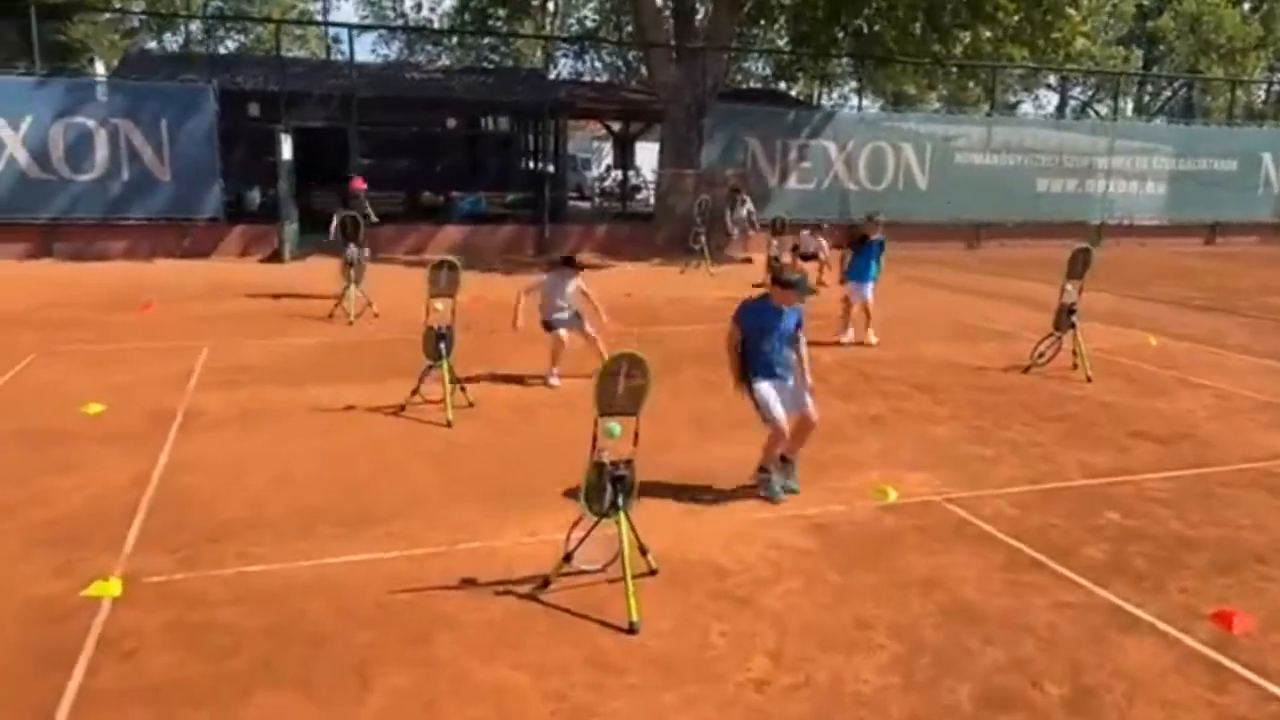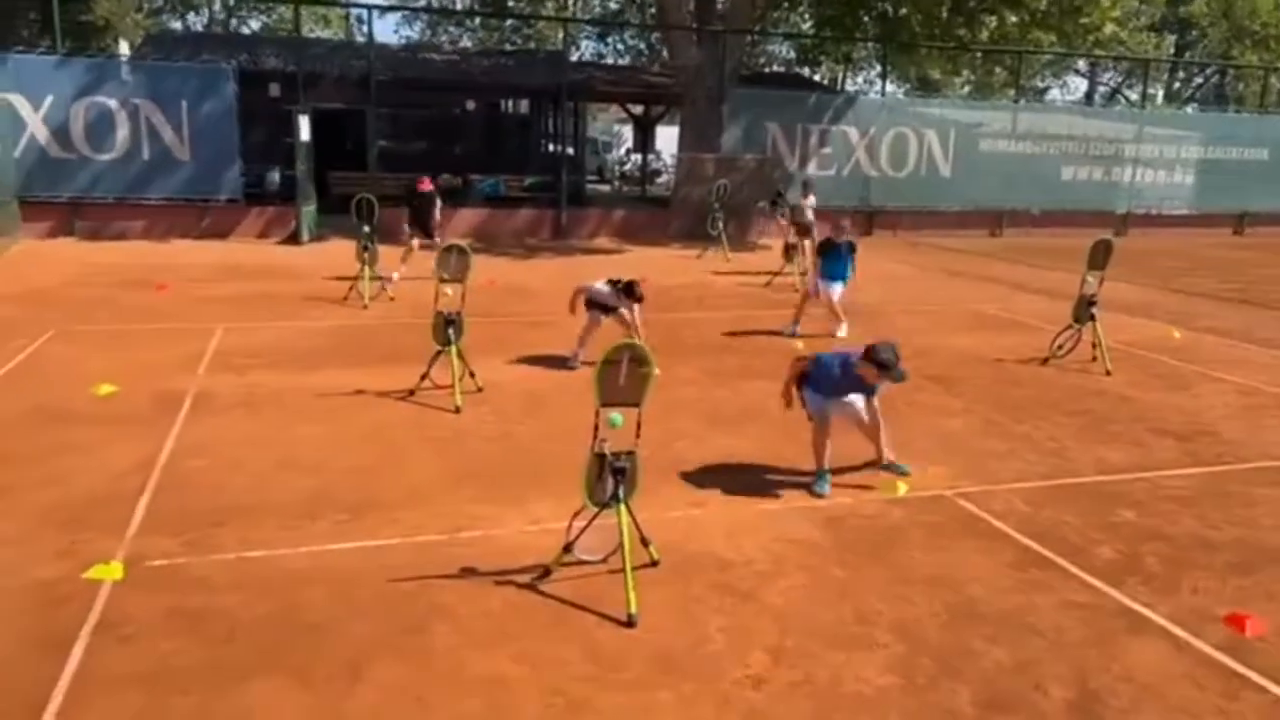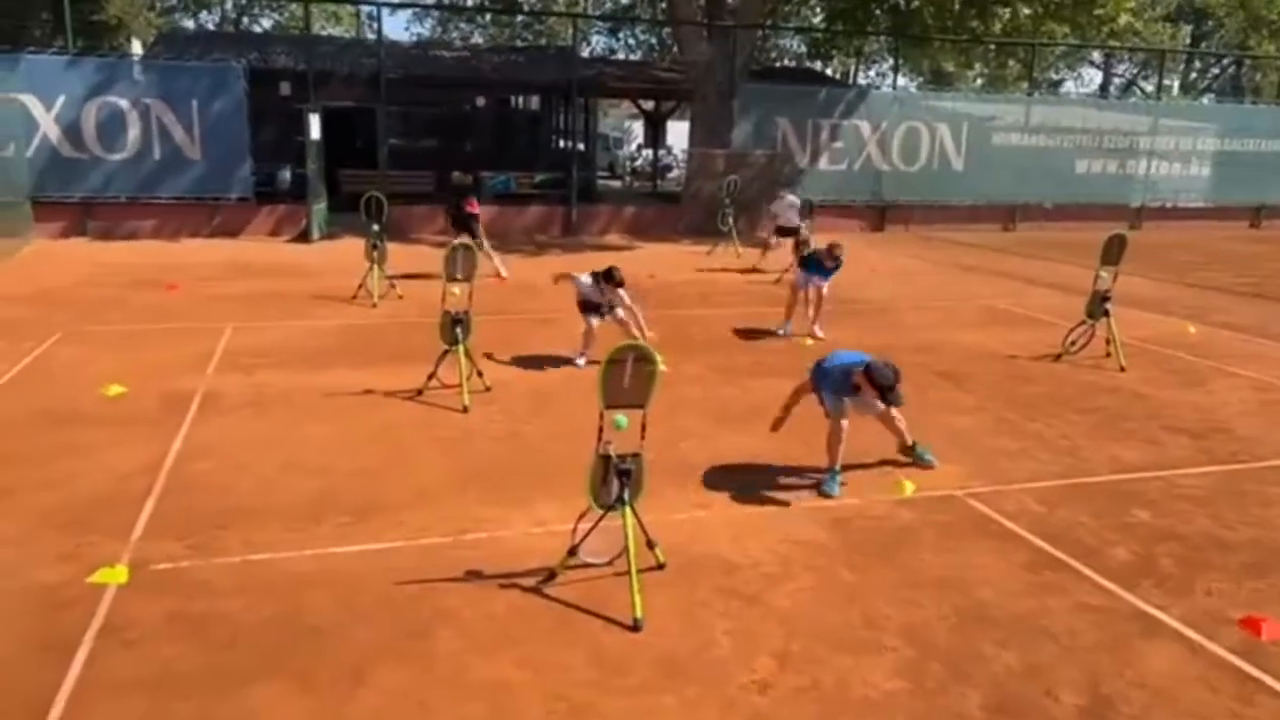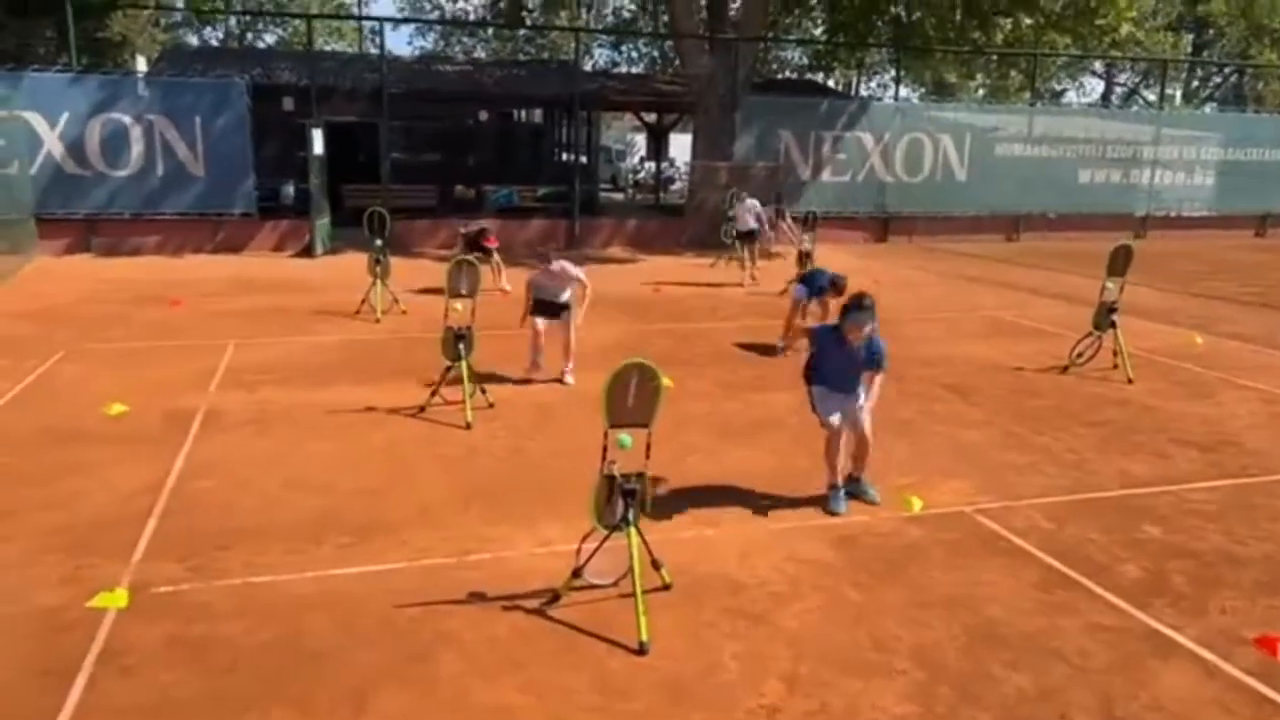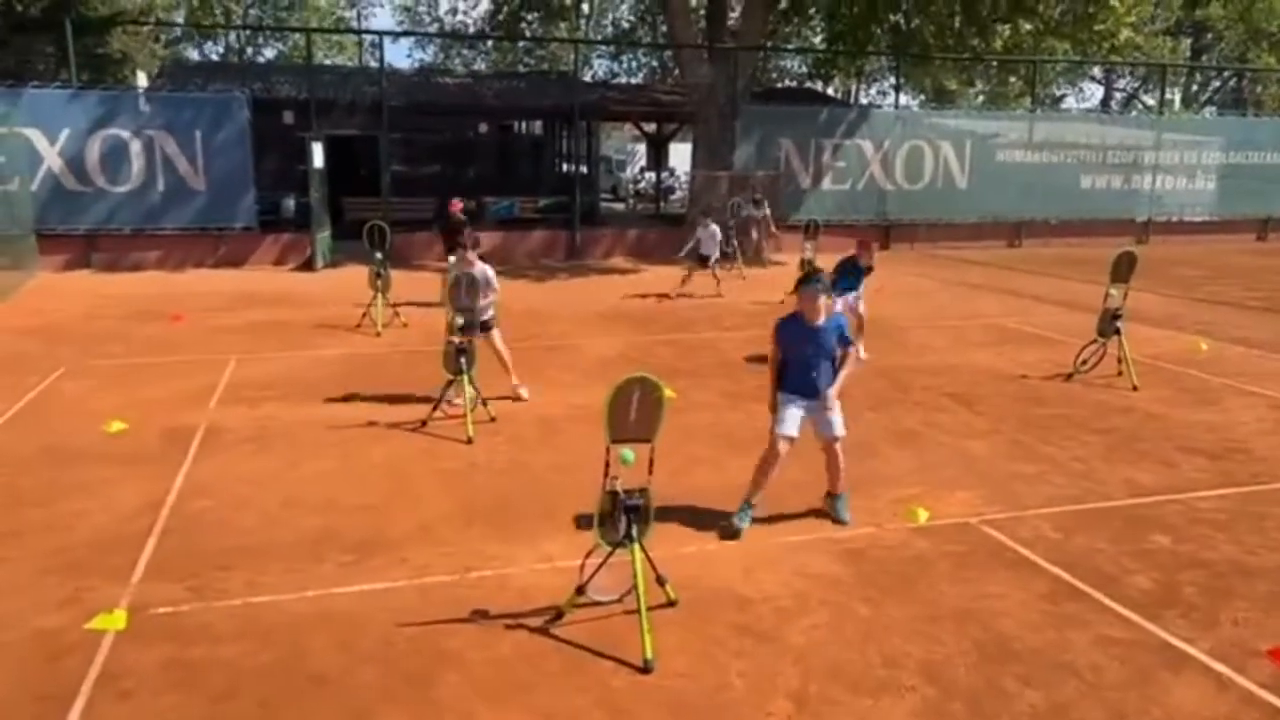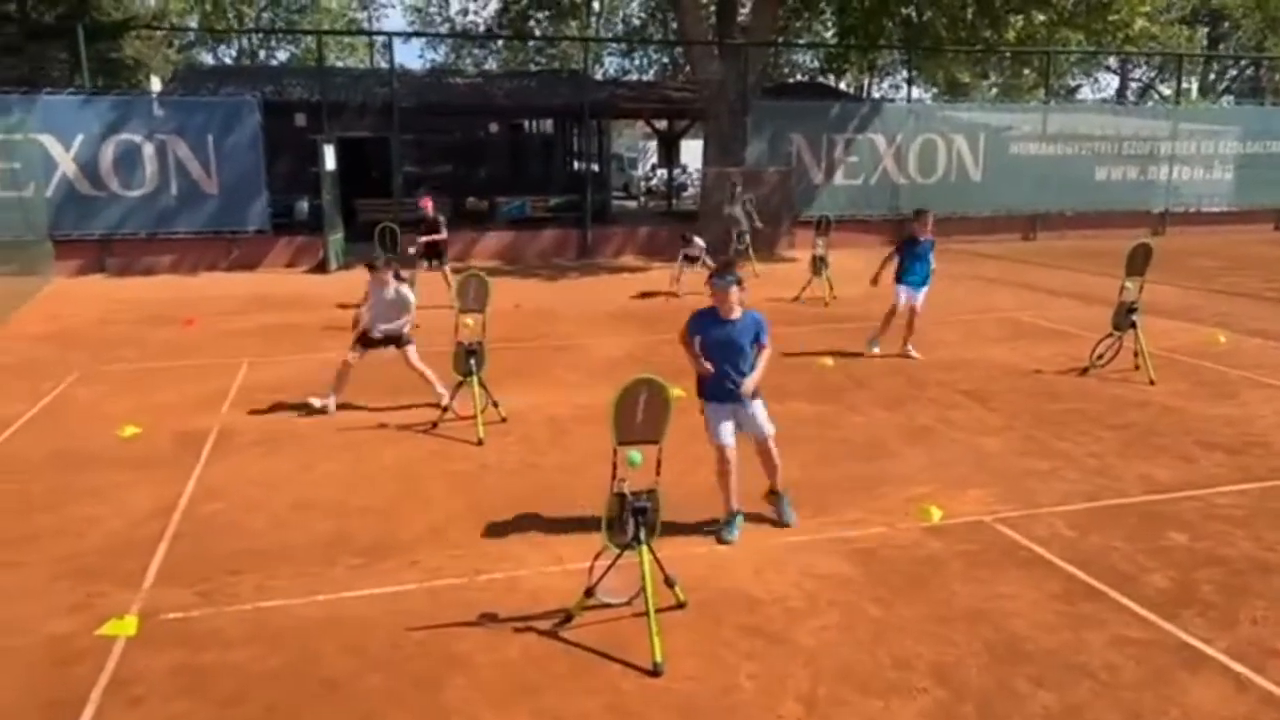
dt=0.3s
person 1, frame 1
left shoulder: (795, 312)
right shoulder: (750, 309)
left elbow: (799, 341)
right elbow: (732, 338)
left wrist: (806, 373)
right wrist: (735, 370)
left hip: (786, 374)
right hip: (758, 378)
left knee: (809, 419)
right knee: (781, 427)
left ankle: (785, 460)
right ankle: (765, 471)
person 1, frame 2
left shoulder: (872, 376)
right shoulder: (830, 365)
left elbow: (874, 409)
right elbow: (800, 362)
left wrist: (883, 449)
right wrist: (788, 385)
left hip: (842, 391)
right hip: (813, 387)
left knee: (866, 422)
right knee: (822, 424)
left ankle: (884, 459)
right ankle: (822, 473)
person 1, frame 3
left shoulder: (877, 375)
right shoulder: (831, 375)
left elbow: (893, 392)
right elbow: (803, 388)
left wrist: (890, 409)
right wrist: (784, 413)
left hip: (857, 385)
right hip: (830, 387)
left knee: (889, 416)
right knee: (840, 424)
left ankle: (909, 446)
right ankle: (832, 473)
person 1, frame 4
left shoulder: (876, 345)
right shoulder: (827, 335)
left elbow: (876, 377)
left wrist: (868, 406)
left hip: (852, 390)
right hip: (822, 387)
left knee: (864, 438)
right knee: (836, 432)
left ankle: (855, 481)
right ankle: (835, 489)
person 1, frame 5
left shoulder: (838, 324)
right shoulder: (785, 325)
left elbow: (848, 355)
right elbow: (776, 357)
left wrist: (837, 387)
right wrist: (773, 393)
left hip: (824, 399)
right hip: (791, 397)
left knee: (834, 451)
right knee: (777, 449)
left ankle: (834, 497)
right ankle: (747, 505)
person 1, frame 6
left shoulder: (755, 321)
right shoulder: (700, 318)
left elbow: (766, 349)
right elbow: (685, 338)
left wrist: (756, 376)
right wrist: (697, 360)
left hip: (748, 397)
right hip: (714, 399)
left knee: (768, 449)
right knee: (727, 456)
left ankle: (776, 494)
right ankle: (733, 514)
